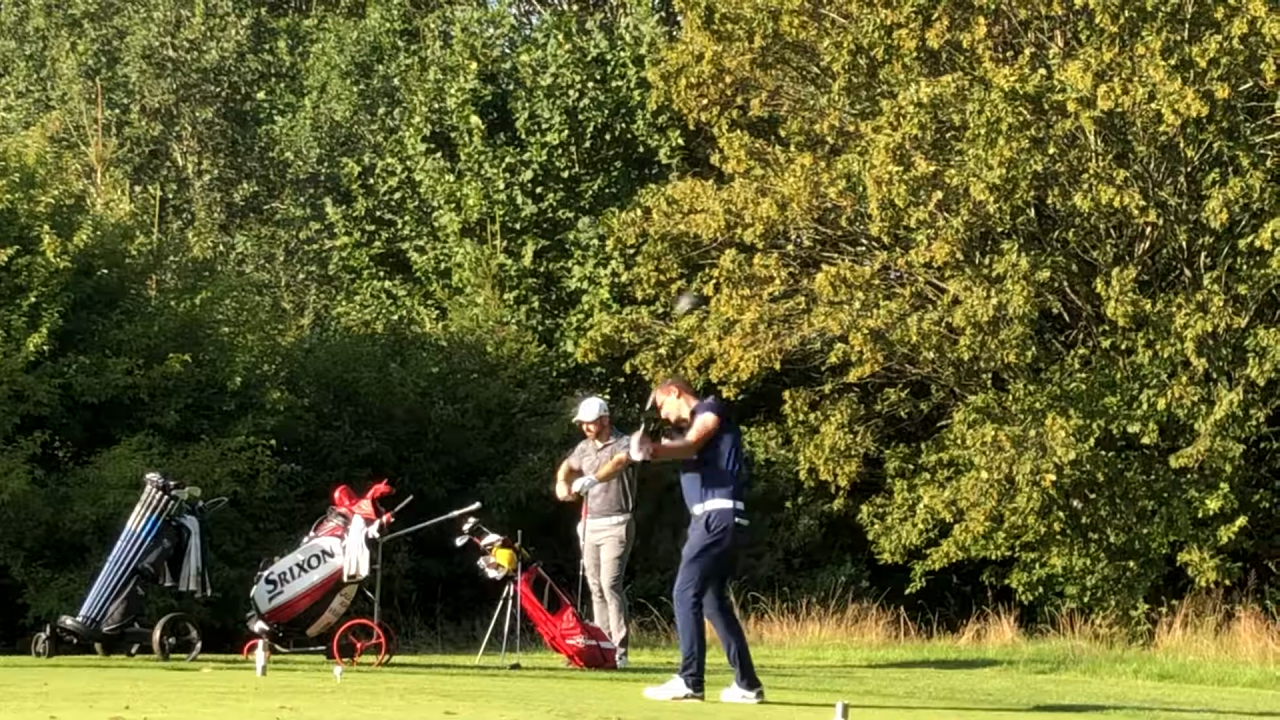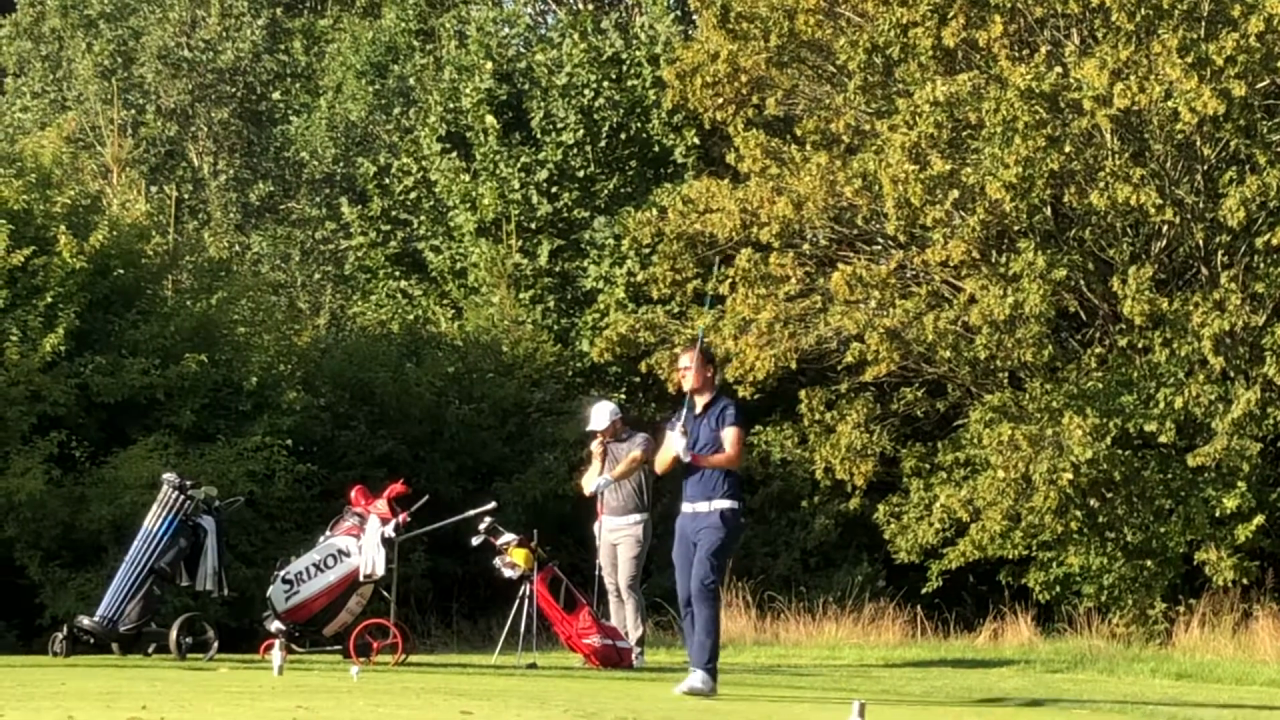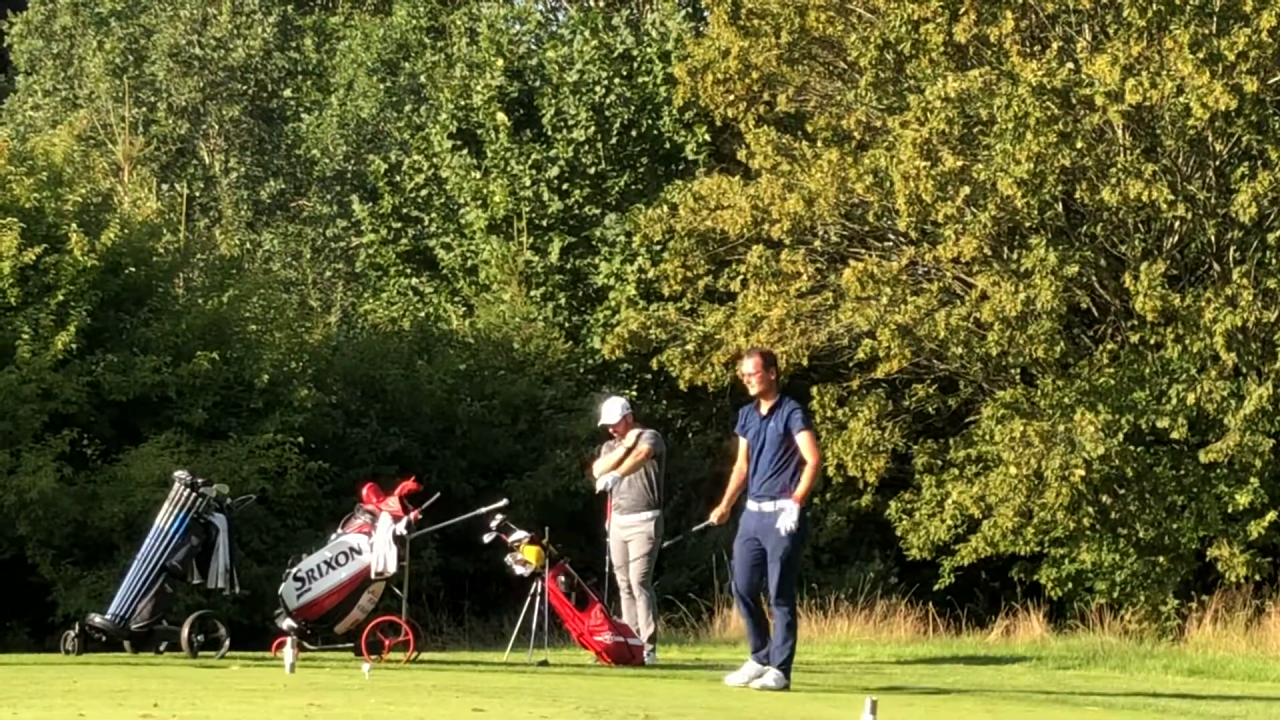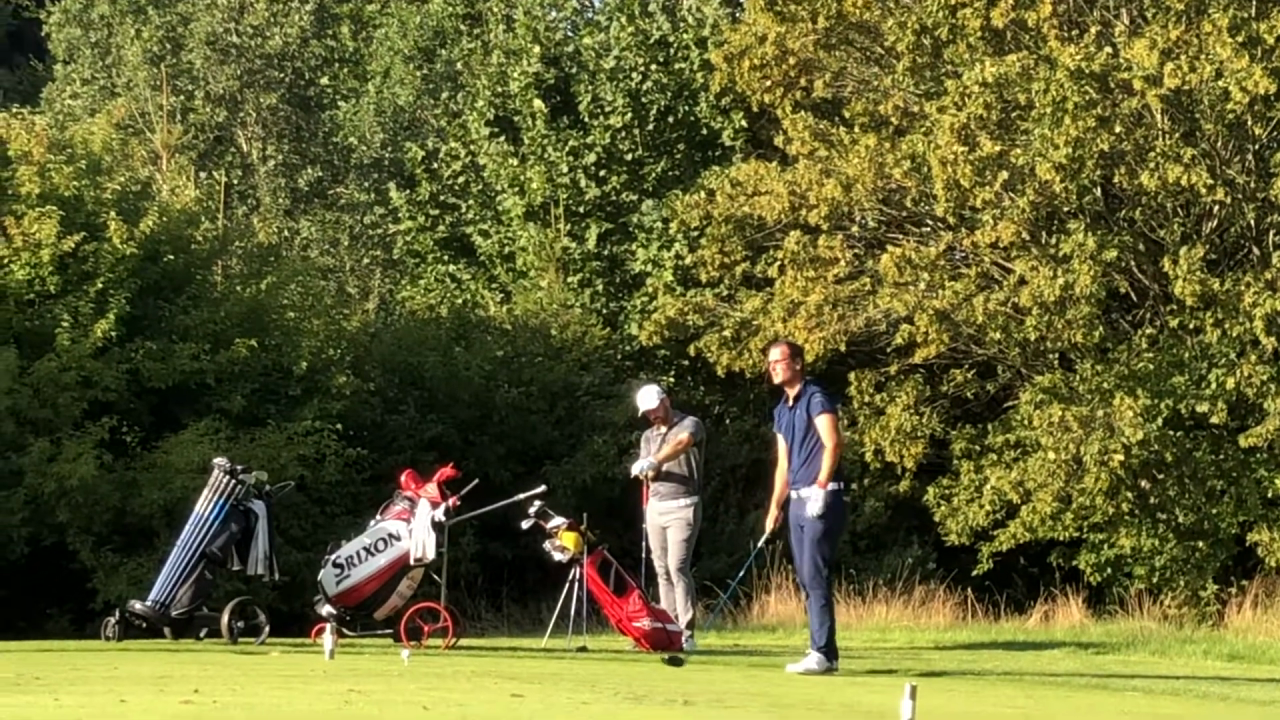
dt=1s
person 1, frame 1
left shoulder: (711, 407)
right shoulder: (672, 436)
left elbow: (692, 441)
right elbow: (676, 453)
left wrist: (658, 449)
right wrist: (644, 449)
left hip: (720, 518)
right hip: (706, 521)
left knee: (686, 594)
right knee: (713, 601)
left ankle: (689, 681)
right ankle: (746, 683)
person 1, frame 2
left shoulder: (726, 409)
right shoulder: (681, 416)
left elbow: (733, 458)
right elbow: (660, 466)
left wrist: (692, 457)
right wrist: (673, 447)
left hip: (719, 514)
right hip: (688, 515)
left knee: (702, 588)
right knee: (686, 597)
left ankle: (705, 672)
right ankle: (699, 670)
person 1, frame 3
left shoulder: (792, 412)
right shoulder: (746, 415)
left elbow: (813, 460)
left wrist: (795, 503)
right wrist: (726, 503)
left hip: (783, 514)
right hip: (752, 513)
left knee: (780, 593)
right knee: (742, 587)
left ankle: (779, 670)
right ankle: (760, 659)
person 1, frame 4
left shoulder: (815, 398)
right shoulder: (781, 410)
left elbow: (832, 444)
left wrist: (821, 488)
right wrist: (775, 506)
left hip: (820, 499)
right hip: (798, 502)
left knee: (815, 575)
right knee: (807, 579)
left ankle: (821, 653)
right ankle: (825, 654)
person 2, frame 1
left shoulder: (624, 443)
right shoulder: (583, 447)
left elbow: (617, 464)
right elbow: (566, 466)
left wrist: (592, 479)
right wrist: (562, 485)
left hip: (616, 525)
right hip: (590, 526)
left knee: (611, 585)
right knee: (596, 588)
left ankle: (620, 651)
person 2, frame 2
left shoulder: (640, 440)
right shoulder: (601, 448)
left elbow: (633, 462)
right elbow: (587, 488)
left wrist: (608, 479)
right wrist: (597, 459)
left hip: (633, 525)
right hip: (606, 525)
left knee: (628, 585)
right knee: (613, 588)
left ankle: (637, 650)
person 2, frame 3
left shoulder: (650, 437)
right shoulder: (610, 446)
left elbow: (640, 455)
right elbow: (598, 470)
left wrist: (615, 475)
right wrist: (625, 444)
left hip: (644, 521)
right hip: (617, 522)
left knee: (640, 582)
right knee: (625, 585)
left ankle: (648, 648)
person 2, frame 4
left shoulder: (690, 424)
right shoulder: (648, 435)
left elbow: (680, 444)
right elbow: (645, 472)
left wrist: (653, 460)
right wrist: (648, 470)
left hip: (682, 507)
right hip: (655, 507)
left knee: (678, 568)
right knee: (662, 571)
left ankle: (687, 633)
